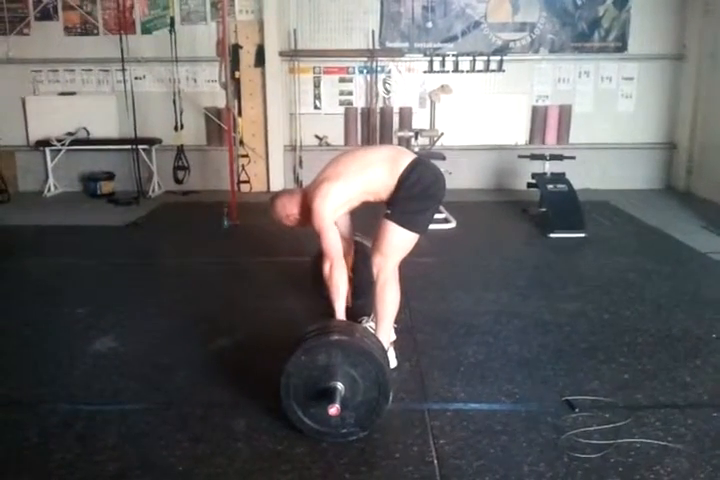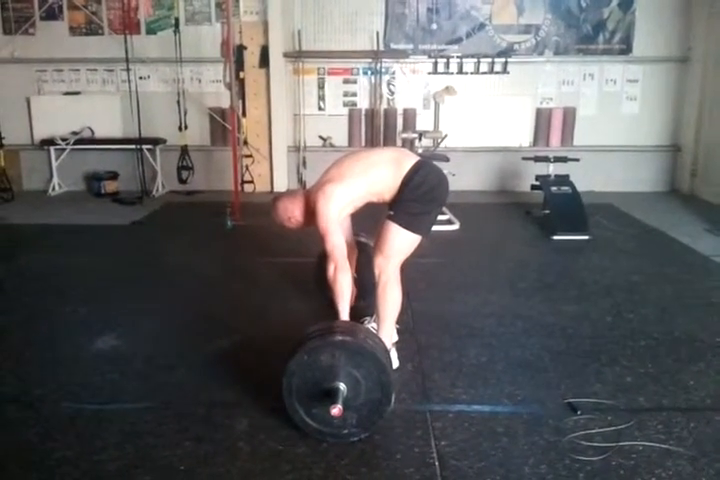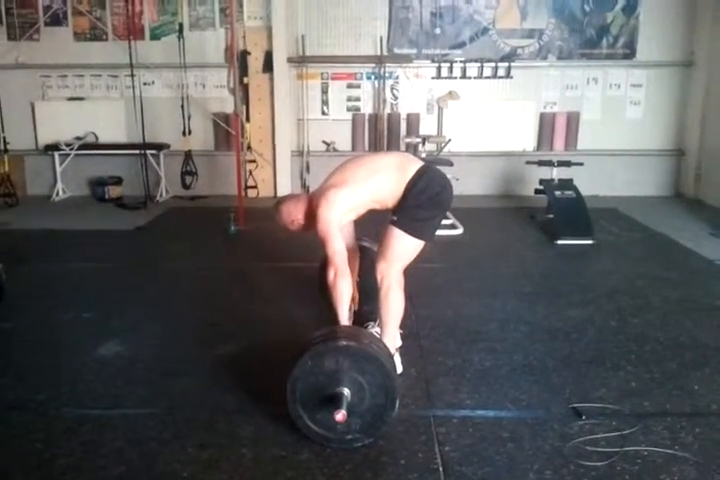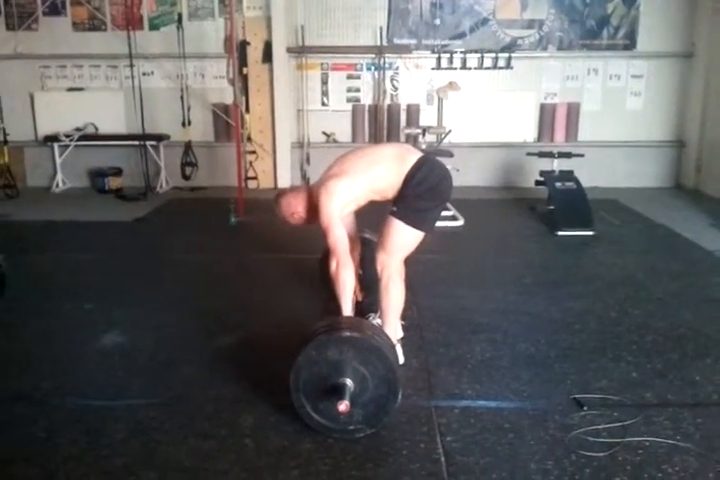
dt=0.5s
person 1, frame 1
left shoulder: (319, 206)
right shoulder: (324, 192)
left elbow: (333, 264)
right elbow: (345, 241)
left wrist: (340, 320)
right wrist: (346, 284)
left hip: (417, 183)
right hip: (417, 173)
left knee: (382, 265)
right knee: (383, 259)
left ankle: (382, 349)
right ankle: (381, 324)
person 1, frame 2
left shoulder: (323, 206)
right shoulder: (327, 195)
left elbow: (338, 265)
right elbow: (347, 244)
left wrist: (343, 321)
right wrist: (350, 284)
left hip: (422, 186)
right hip: (421, 175)
left knee: (384, 266)
right knee: (385, 260)
left ankle: (384, 349)
right ankle: (383, 325)
person 1, frame 3
left shoulder: (325, 211)
right shoulder: (330, 198)
left elbow: (338, 271)
right elbow: (349, 248)
left wrist: (344, 328)
right wrist: (352, 287)
left hip: (425, 190)
right hip: (424, 179)
left knee: (387, 271)
right knee: (389, 265)
left ankle: (388, 355)
right ankle: (387, 330)
person 1, frame 4
left shoulder: (326, 202)
right shoulder: (330, 190)
left elbow: (341, 262)
right elbow: (351, 240)
left wrist: (347, 319)
right wrist: (354, 278)
left hip: (424, 182)
right hip: (424, 171)
left knee: (387, 262)
right knee: (389, 257)
right ankle: (389, 322)
